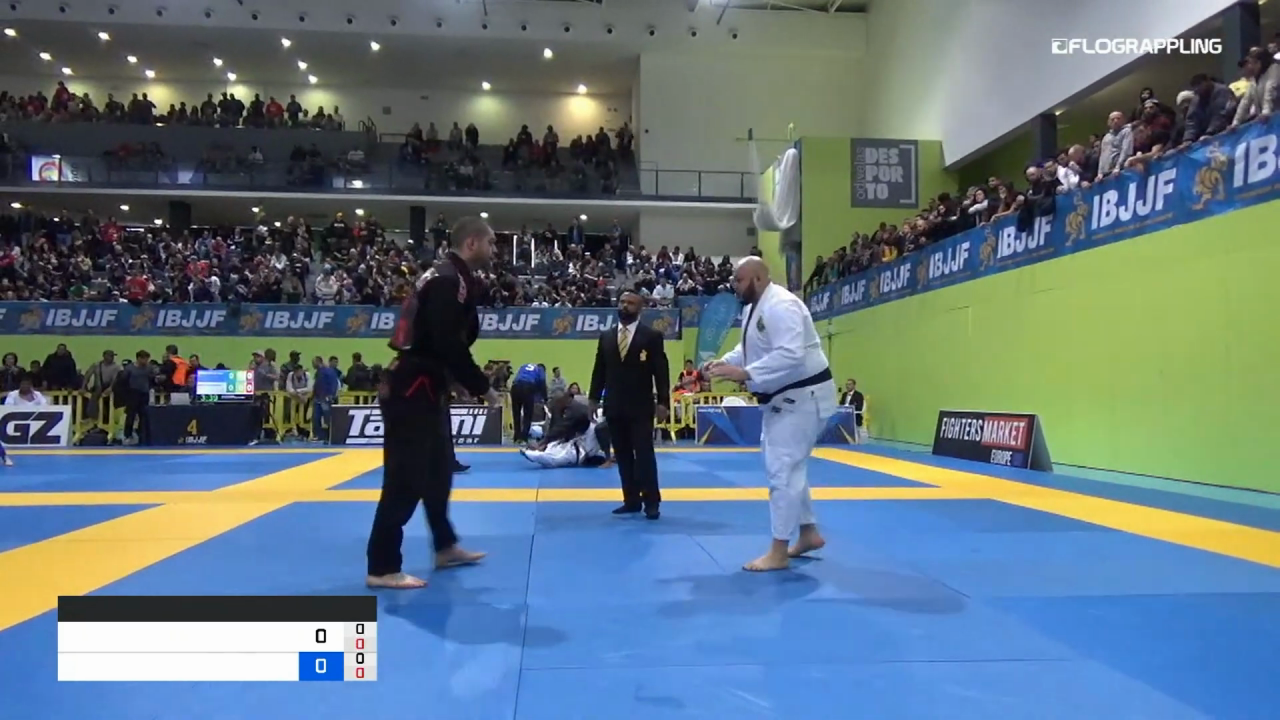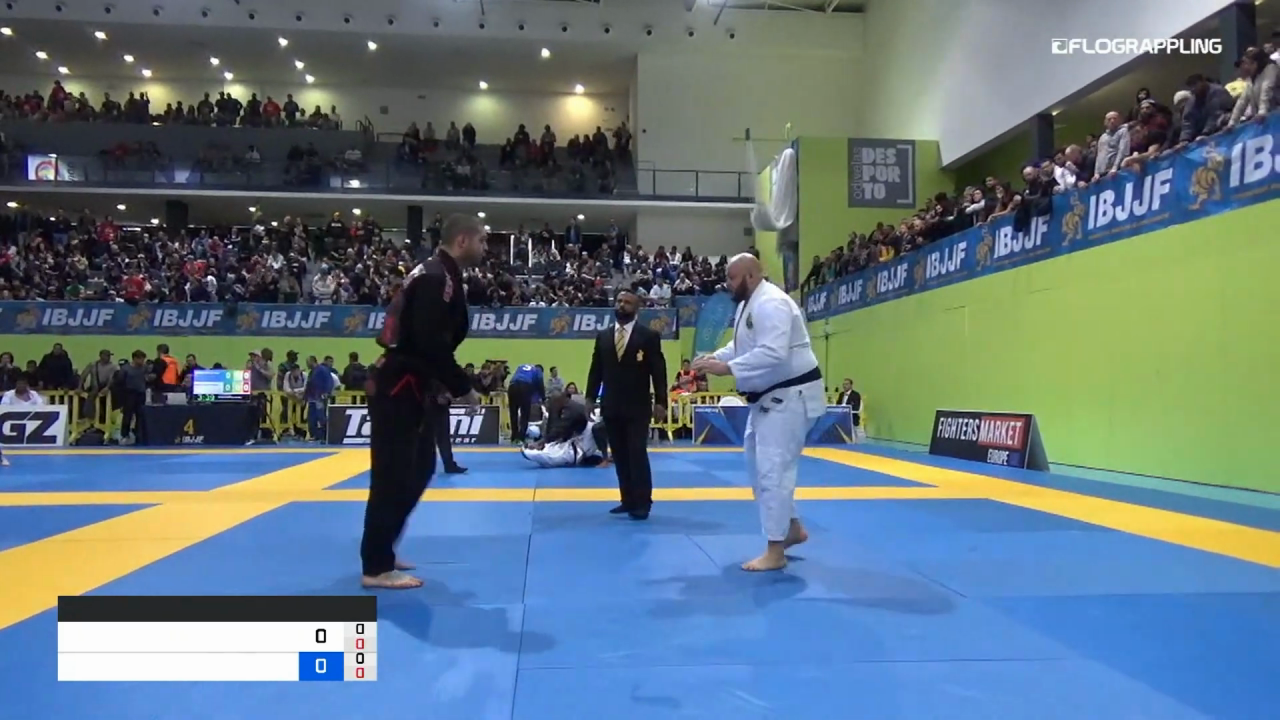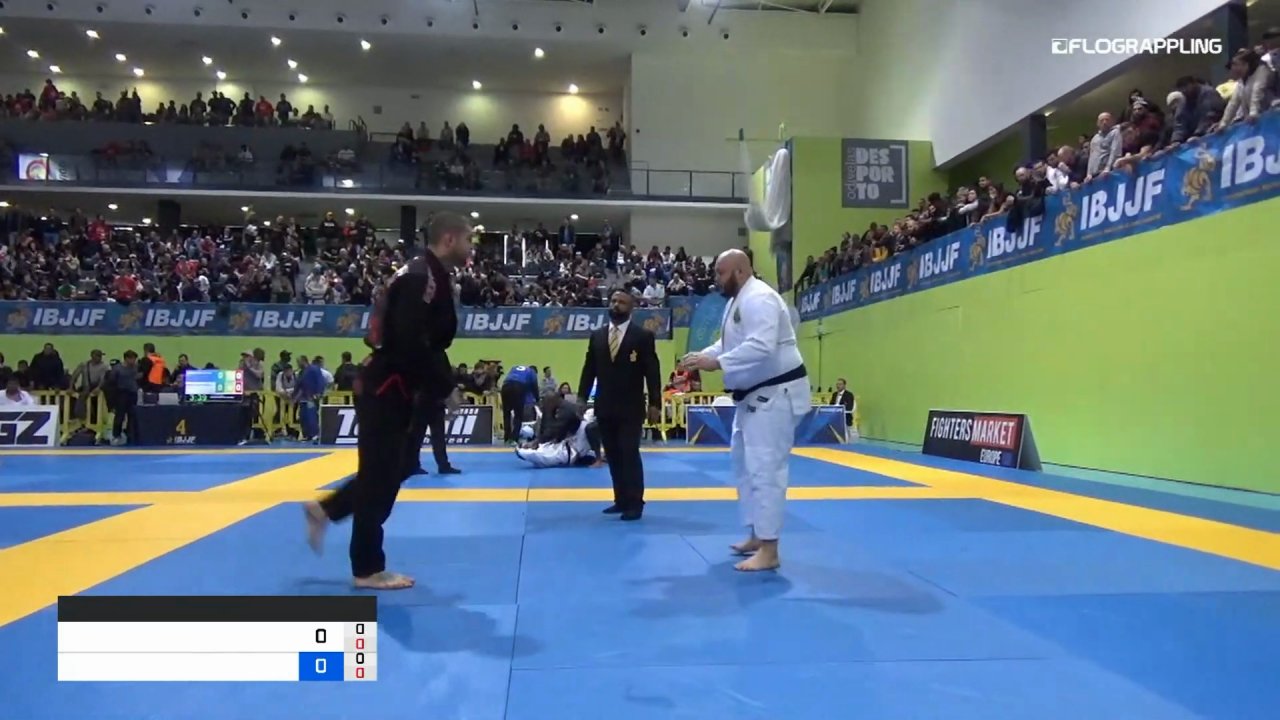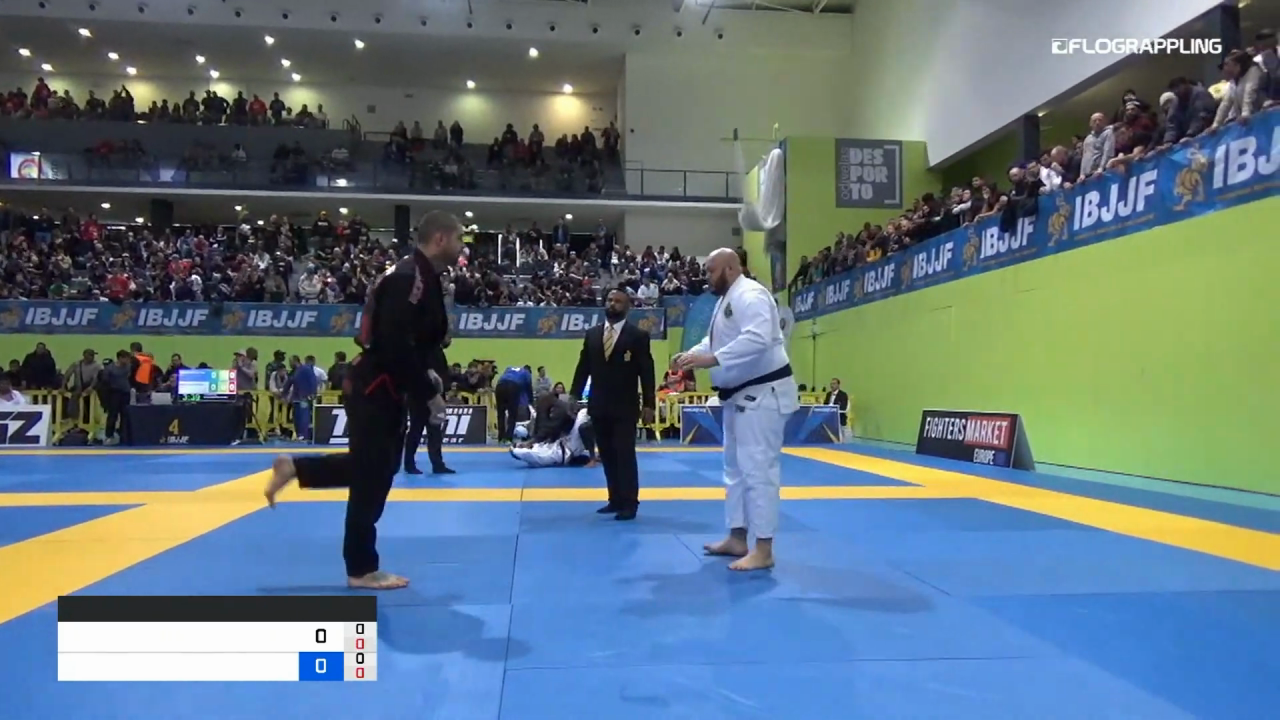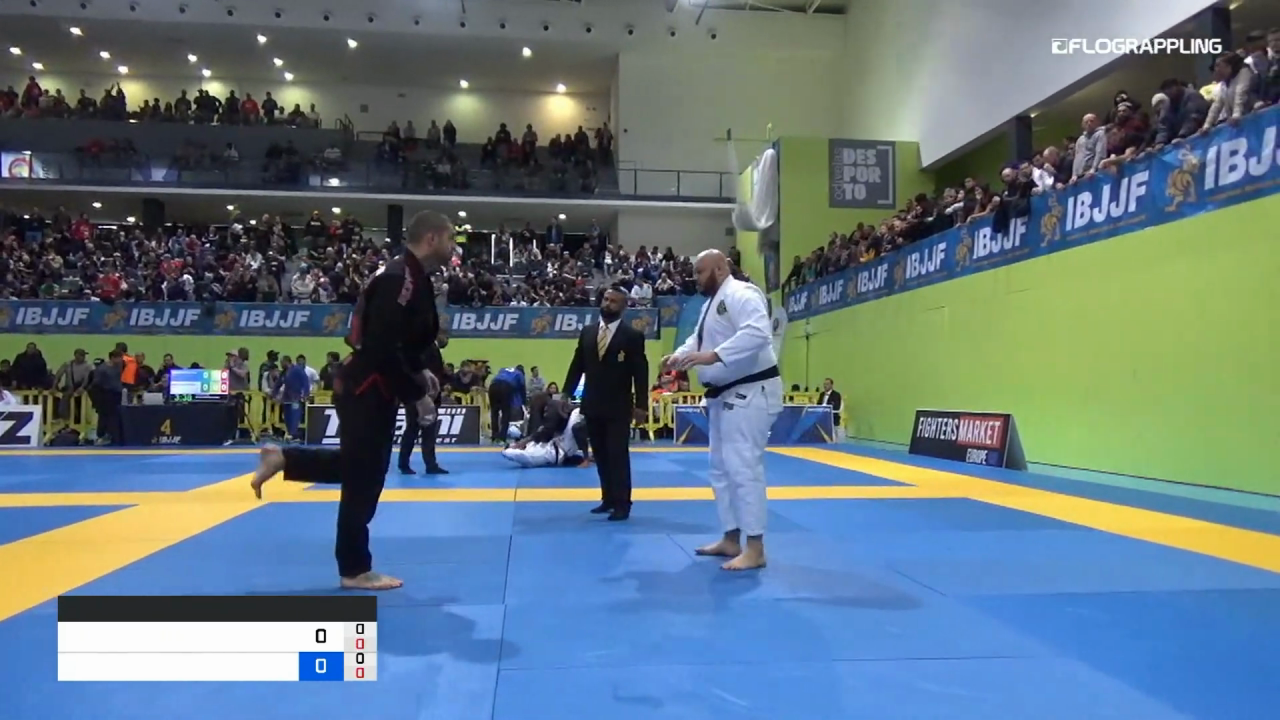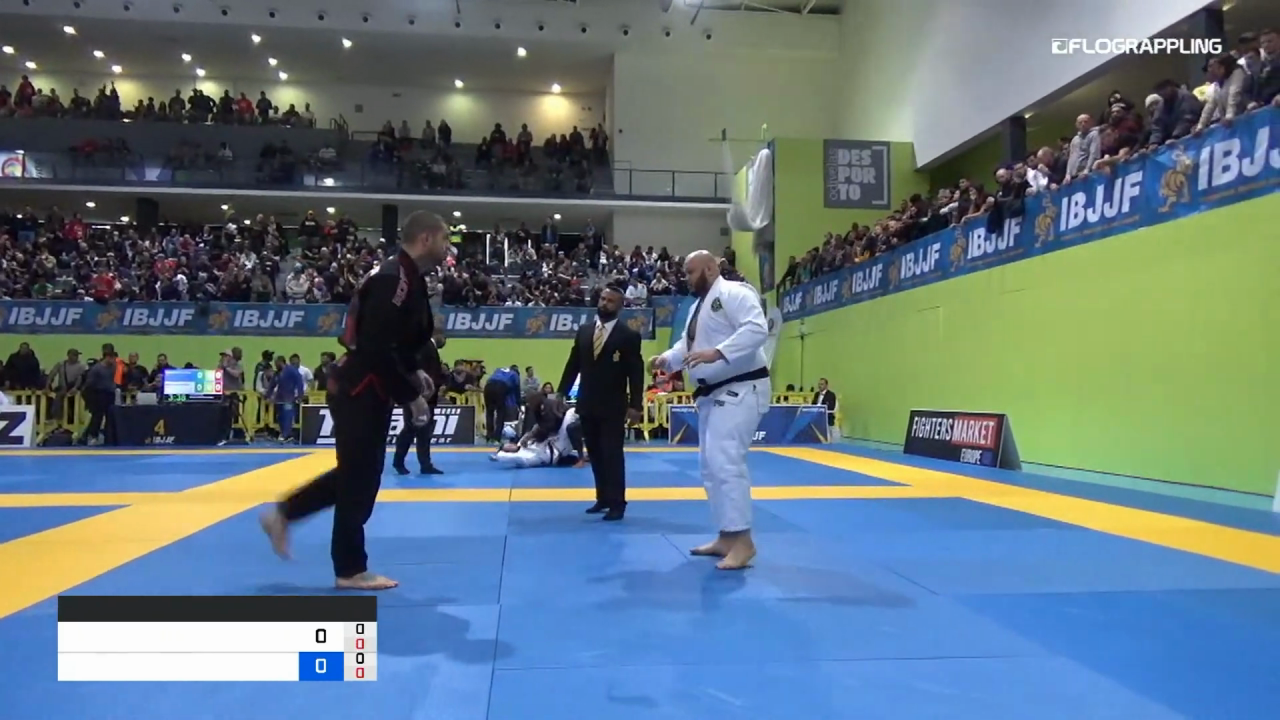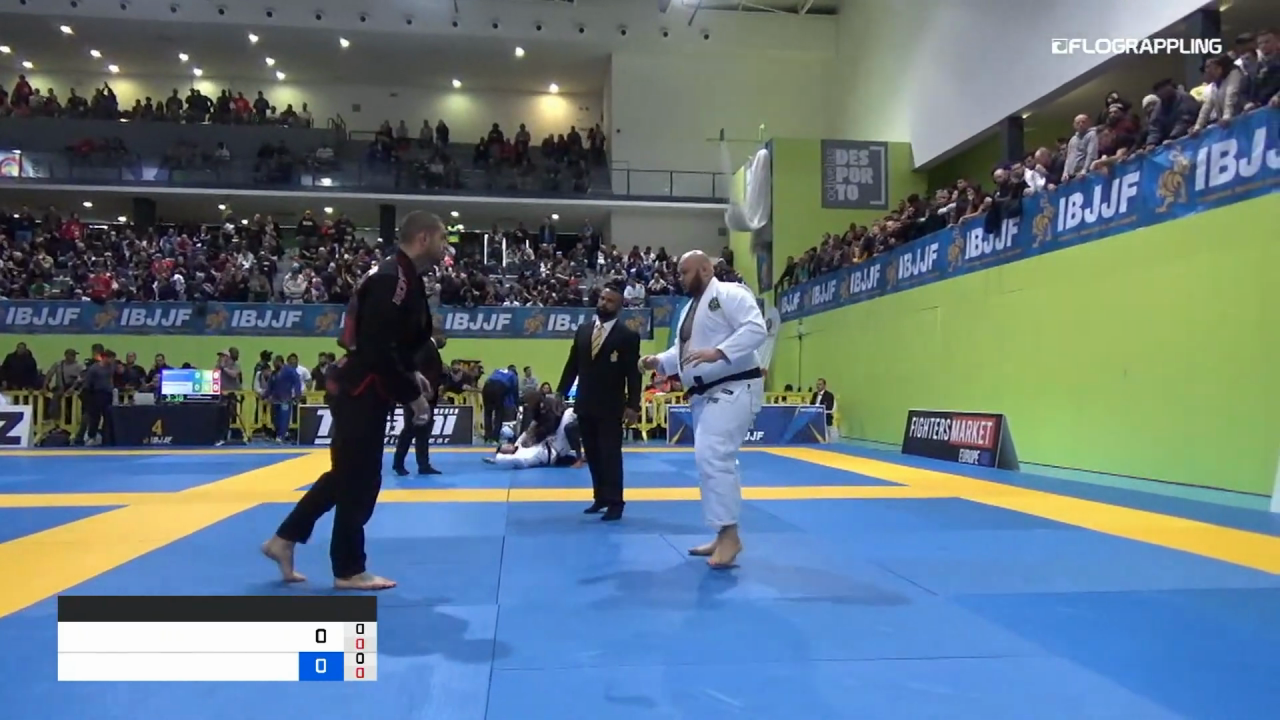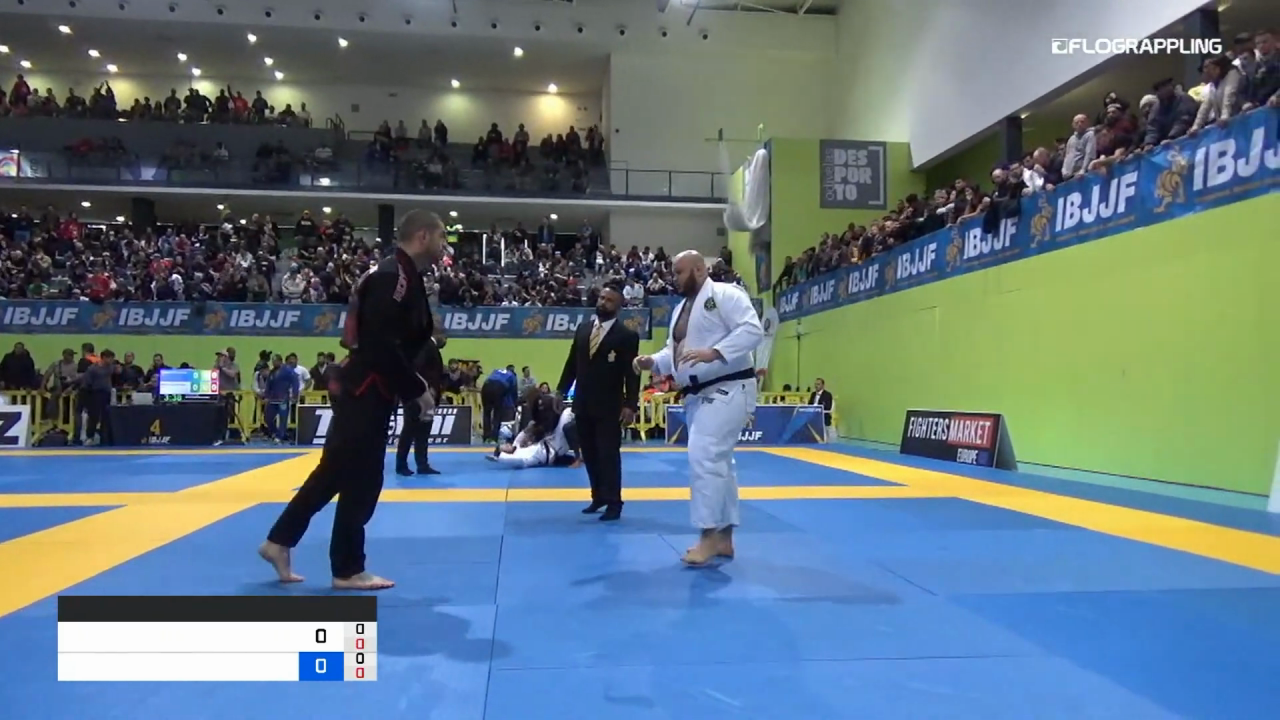
dt=0.1s
person 1, frame 1
left shoulder: (447, 278)
right shoulder: (450, 281)
right elbow: (448, 346)
left wrist: (471, 385)
right wrist: (481, 387)
left hip: (419, 386)
right hip: (413, 390)
left knee: (439, 469)
right knee: (406, 478)
left ankle: (445, 547)
right ankle: (382, 567)
person 1, frame 2
left shoulder: (437, 274)
right shoulder: (437, 278)
right elbow: (433, 345)
left wrist: (442, 383)
right wrist: (463, 389)
left hip: (404, 384)
right hip: (399, 387)
left knee: (419, 468)
right knee: (394, 476)
left ankle: (384, 550)
right ankle: (377, 567)
person 1, frame 3
left shoulder: (427, 276)
right shoulder: (424, 279)
right elbow: (413, 345)
left wrist: (438, 380)
right wrist: (444, 390)
left hip: (392, 386)
right hip: (388, 388)
left knee: (396, 466)
right knee: (383, 475)
left ankle: (326, 509)
right ankle: (368, 569)
person 1, frame 4
left shoulder: (420, 276)
right shoulder: (409, 280)
right elbow: (397, 347)
left wrist: (425, 372)
right wrist: (429, 394)
left hip: (383, 387)
right hip: (378, 388)
left knee: (374, 468)
right knee: (372, 476)
left ankle: (293, 467)
right ankle: (363, 569)
person 1, frame 5
left shoulder: (411, 277)
right shoulder: (398, 280)
right elbow: (384, 347)
left wrist: (422, 370)
right wrist: (417, 395)
left hip: (373, 387)
right hip: (369, 389)
left knee: (364, 468)
right knee: (364, 477)
left ankle: (282, 459)
right ankle: (355, 569)
person 1, frame 6
left shoulder: (405, 277)
right shoulder: (393, 280)
right elbow: (378, 348)
left wrist: (413, 373)
right wrist: (411, 396)
left hip: (363, 387)
right hip: (363, 389)
left knee: (356, 472)
right knee: (361, 479)
left ankle: (283, 515)
right ankle: (351, 569)
person 1, frame 7
left shoulder: (403, 277)
right shoulder: (391, 280)
right elbow: (378, 347)
left wrist: (410, 375)
right wrist: (411, 395)
left hip: (363, 387)
right hip: (363, 390)
left knee: (351, 474)
right knee: (360, 480)
left ankle: (285, 539)
right ankle: (349, 570)
person 1, frame 8
left shoulder: (400, 275)
right shoulder: (391, 278)
right elbow: (381, 346)
left wrist: (411, 382)
right wrist: (415, 391)
left hip: (363, 385)
right hip: (366, 388)
left knee: (337, 471)
right knee: (362, 480)
left ankle: (280, 541)
right ankle: (348, 571)
person 2, frame 1
left shoulder: (780, 306)
right shoulder: (754, 307)
left elbow: (789, 355)
right elbow: (748, 348)
left wrist: (745, 373)
right wrist: (725, 362)
left hip: (803, 396)
right hip: (783, 398)
left knee: (783, 469)
right knee: (787, 468)
left ankle: (779, 551)
right ankle: (808, 533)
person 2, frame 2
left shoulder: (770, 304)
right shoulder: (749, 304)
left elbow: (771, 354)
right elbow: (741, 345)
left wrist: (726, 368)
right wrist: (715, 358)
left hip: (791, 396)
right hip: (771, 396)
left knee: (773, 470)
right knee: (758, 464)
left ankle: (775, 551)
right ankle: (792, 527)
person 2, frame 3
left shoulder: (758, 300)
right shoulder: (739, 300)
left elbow: (760, 348)
right elbow: (730, 342)
left wrist: (716, 363)
right wrist: (704, 355)
left hip: (777, 394)
right hip: (757, 394)
left knee: (764, 469)
right knee: (743, 463)
left ankle: (769, 550)
right ankle: (758, 534)
person 2, frame 4
left shoulder: (749, 295)
right shoulder: (728, 300)
left elbow: (758, 339)
right elbow: (715, 340)
left wrist: (712, 359)
right wrist: (691, 355)
left hip: (763, 394)
right hip: (741, 395)
left knee: (757, 469)
right knee: (735, 466)
left ankle: (763, 550)
right ankle: (737, 538)
person 2, frame 5
left shoulder: (741, 294)
right shoulder: (715, 301)
left elbow: (756, 334)
right elbow: (699, 340)
left wrist: (713, 356)
right wrist: (679, 356)
left hip: (751, 393)
right hip: (727, 394)
left knee: (743, 466)
right knee: (722, 468)
left ankle: (754, 549)
right ankle: (731, 539)
person 2, frame 6
left shoulder: (734, 293)
right shoulder: (700, 305)
left elbow: (756, 329)
right elbow: (686, 346)
left wrist: (716, 353)
right wrist: (665, 361)
left hip: (740, 391)
right hip: (712, 394)
left knee: (725, 463)
right knee: (714, 465)
left ankle: (743, 542)
right ankle: (727, 539)
person 2, frame 7
left shoulder: (731, 294)
right shoulder: (691, 306)
left elbow: (756, 329)
right elbow: (682, 349)
left wrist: (718, 352)
right wrist: (658, 361)
left hip: (734, 390)
right hip: (706, 393)
left knee: (712, 458)
right knee: (714, 462)
left ankle: (729, 536)
right ankle: (723, 537)
person 2, frame 8
left shoulder: (726, 294)
right shoulder: (682, 308)
left elbow: (751, 330)
right elbow: (674, 350)
left wrist: (714, 352)
right wrist: (652, 361)
left hip: (726, 391)
right hip: (698, 394)
left knee: (704, 460)
right knee: (716, 464)
left ankle: (708, 538)
right ankle: (723, 538)
person 3, frame 1
left shoulder: (652, 336)
right shoulder: (606, 337)
left elbow: (661, 371)
right elbow: (599, 370)
left wrist: (663, 401)
right wrist: (594, 399)
left hip: (641, 407)
right hip: (614, 406)
left knee: (644, 453)
right knee: (623, 455)
left ankle: (651, 502)
right ankle: (632, 500)
person 3, frame 2
left shoulder: (649, 336)
right shoulder: (603, 336)
left elbow: (658, 371)
right elbow: (596, 370)
left wrist: (660, 401)
right wrist: (590, 398)
left hip: (637, 407)
right hip: (611, 406)
left knee: (637, 452)
right knee: (620, 455)
left ankle: (642, 502)
right ankle: (628, 500)
person 3, frame 3
left shoulder: (643, 336)
right shoulder: (597, 336)
left elbow: (652, 372)
right elbow: (589, 369)
left wrist: (654, 403)
right wrist: (582, 397)
left hip: (631, 407)
right hip: (605, 406)
left knee: (630, 453)
right knee: (613, 455)
left ankle: (634, 503)
right ankle: (621, 500)
person 3, frame 4
left shoulder: (638, 336)
right shoulder: (592, 334)
left elbow: (647, 372)
right elbow: (583, 367)
left wrist: (649, 403)
right wrist: (574, 395)
left hip: (625, 406)
right hip: (599, 405)
left knee: (625, 453)
right knee: (607, 455)
left ankle: (629, 503)
right ankle: (615, 499)
person 3, frame 5
left shoulder: (632, 336)
right shoulder: (587, 332)
left elbow: (640, 372)
right elbow: (577, 365)
left wrist: (641, 404)
right wrist: (566, 393)
left hip: (618, 406)
right hip: (592, 404)
left knee: (618, 454)
right knee: (600, 454)
left ankle: (622, 503)
right ankle: (608, 498)
person 3, frame 6
left shoulder: (628, 336)
right shoulder: (584, 331)
left elbow: (636, 373)
right elbow: (573, 364)
left wrist: (635, 405)
right wrist: (562, 392)
left hip: (613, 406)
right hip: (587, 404)
left knee: (612, 454)
right knee: (595, 454)
left ankle: (616, 504)
right ankle: (603, 498)
person 3, frame 7
left shoulder: (627, 336)
right shoulder: (583, 330)
left elbow: (634, 373)
right elbow: (573, 363)
left wrist: (632, 405)
right wrist: (562, 392)
left hip: (610, 406)
right hip: (585, 404)
left knee: (610, 454)
right knee: (592, 454)
left ankle: (614, 503)
right ankle: (600, 497)
person 3, frame 8
left shoulder: (626, 336)
right shoulder: (582, 329)
left elbow: (632, 374)
right elbow: (572, 362)
left wrist: (630, 405)
right wrist: (561, 390)
left hip: (609, 406)
right hip: (583, 404)
left knee: (609, 454)
right knee: (588, 453)
left ankle: (613, 504)
right ankle: (598, 496)
